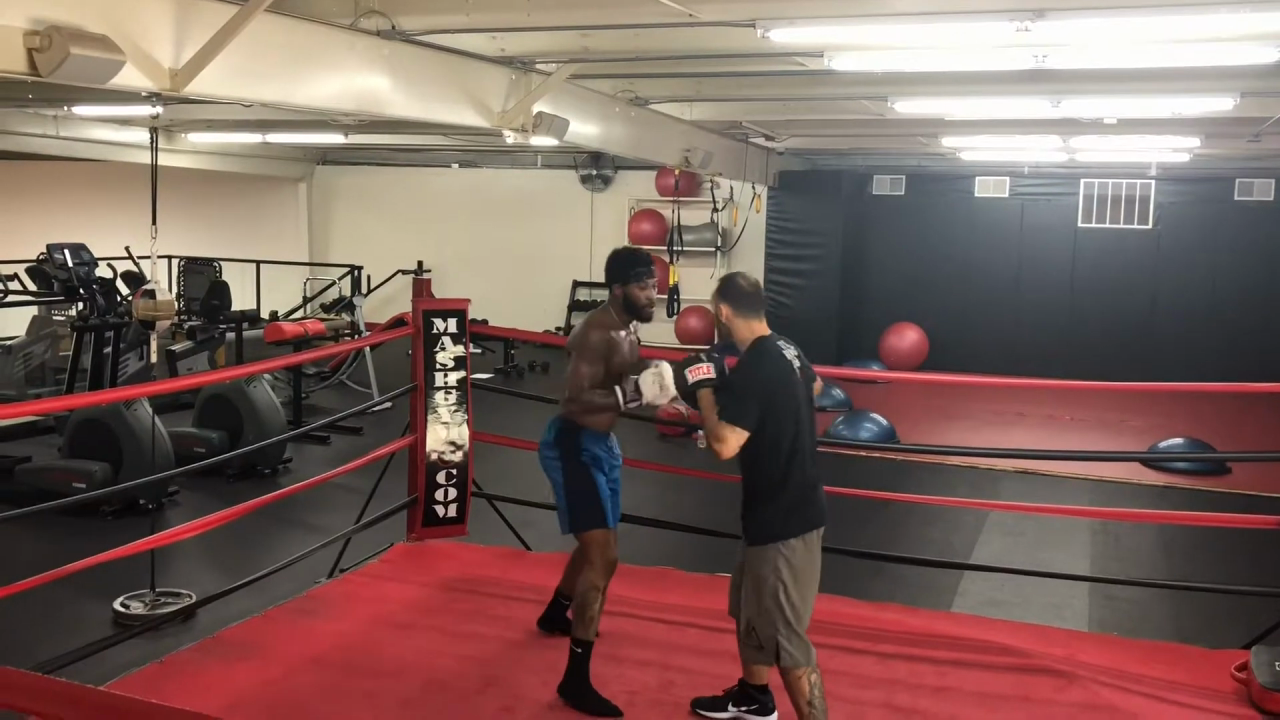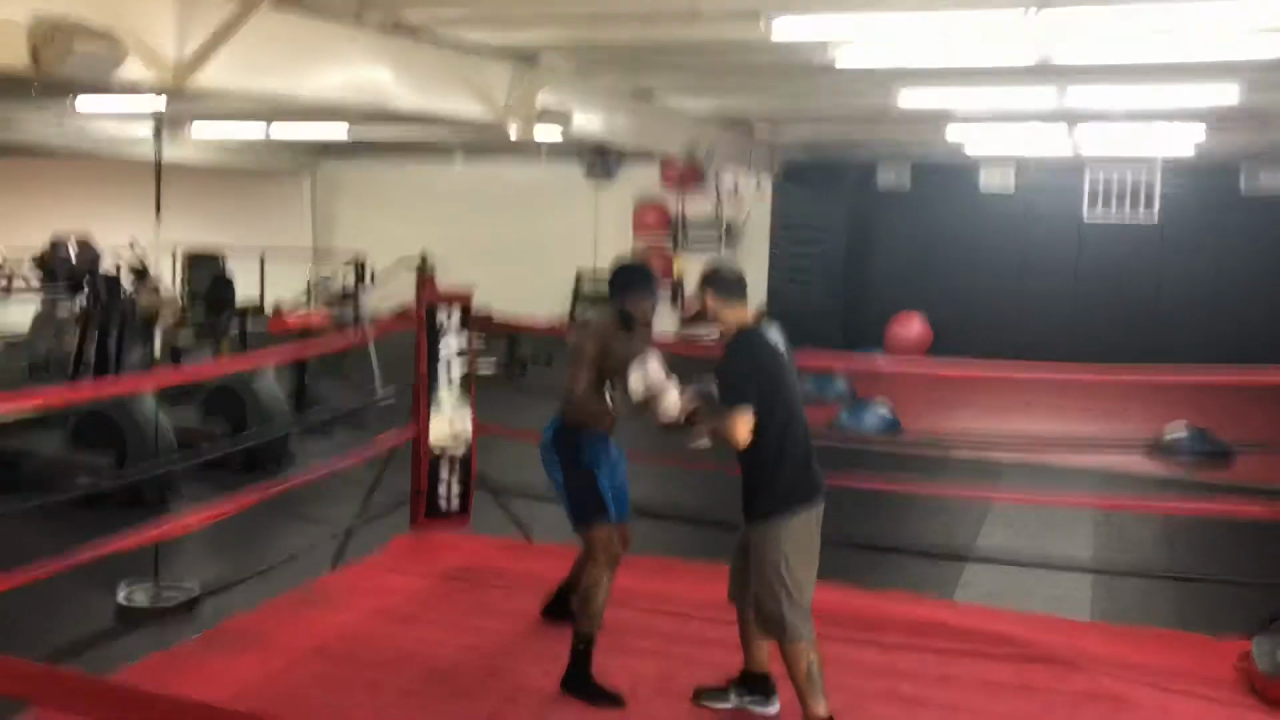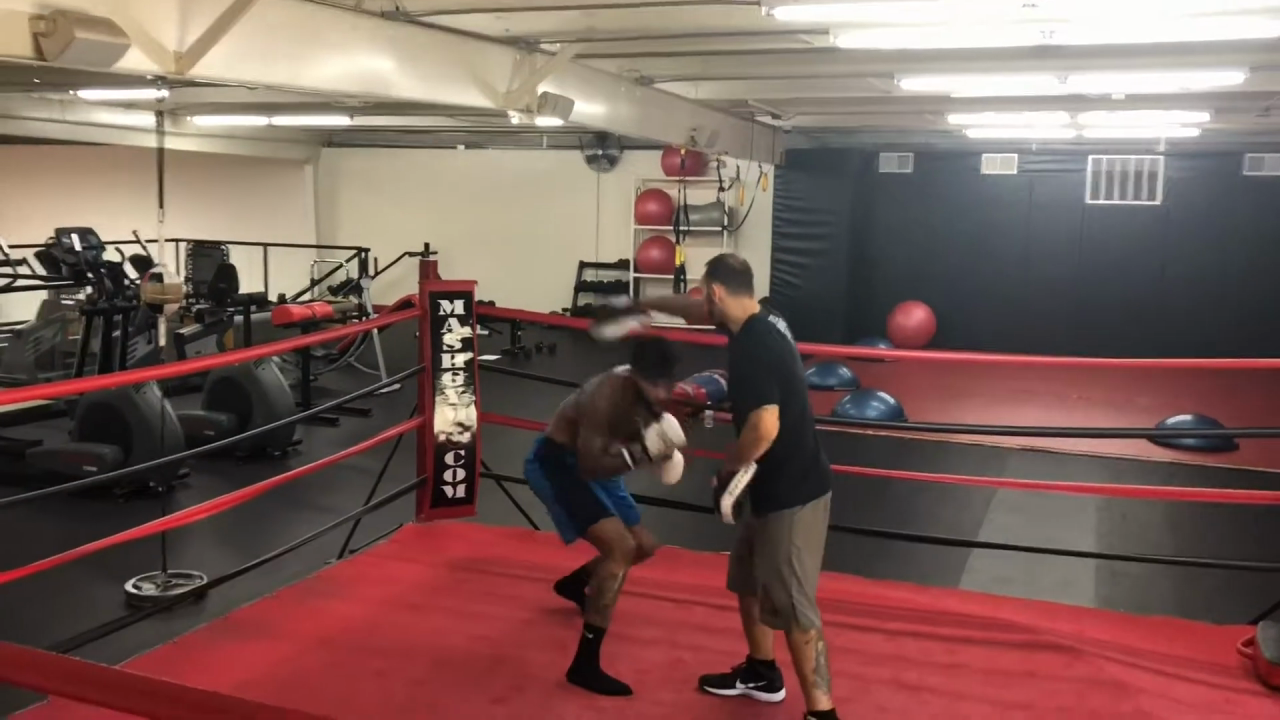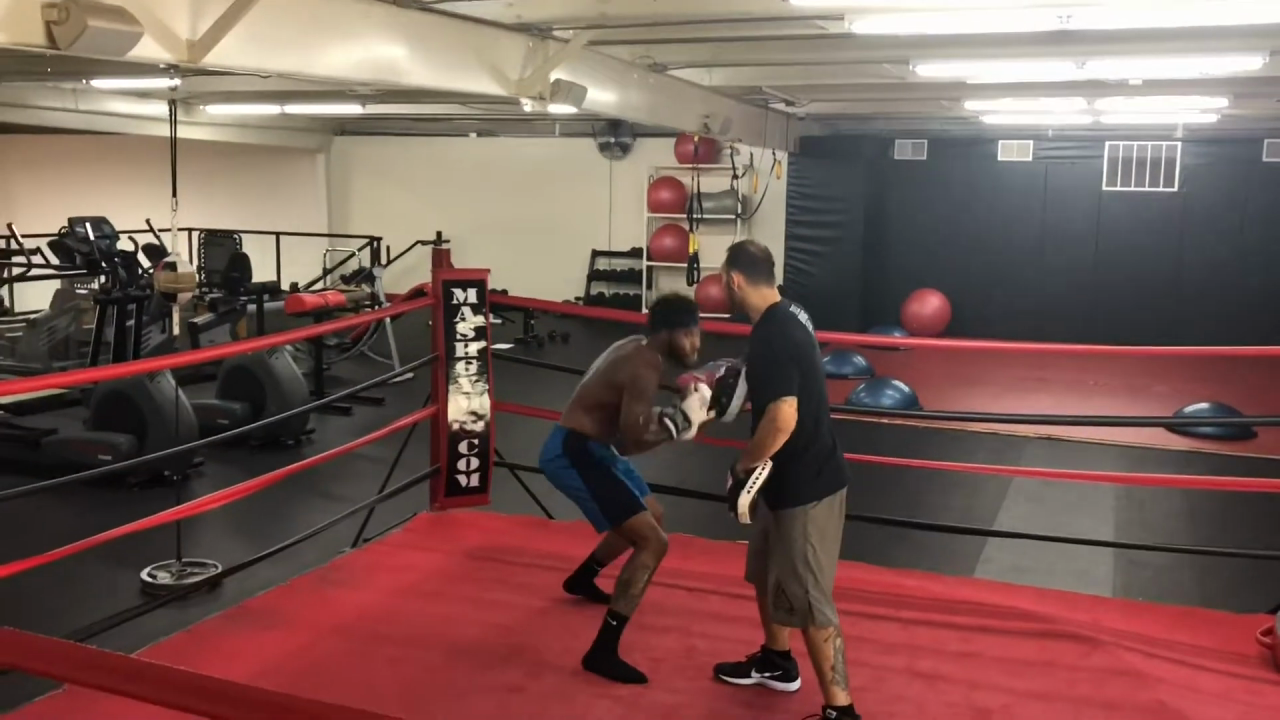
dt=0.3s
person 1, frame 1
left shoulder: (751, 369)
right shoulder: (786, 351)
left elbow: (724, 445)
right elbow: (813, 387)
left wrist: (703, 390)
left hip: (784, 520)
right hip: (794, 508)
left knee: (783, 634)
right knee: (748, 608)
person 1, frame 2
left shoulder: (740, 353)
right shoulder: (766, 333)
left elbow: (738, 432)
left wrist: (704, 419)
left hip: (785, 499)
right hip: (779, 490)
left knee: (786, 612)
right knee: (748, 590)
person 1, frame 3
left shoulder: (752, 346)
right shoulder: (763, 321)
left elbow: (765, 427)
right elbow: (701, 309)
left wrist: (730, 470)
right wrist: (648, 304)
left hip: (793, 491)
right hip: (780, 484)
left knee: (791, 603)
right knee: (747, 578)
right ankle: (760, 671)
person 1, frame 4
left shoulder: (771, 336)
right shoulder: (787, 316)
left elbow: (783, 419)
left wrist: (745, 466)
left hip: (807, 485)
right hip: (794, 477)
left knee: (808, 599)
right knee: (766, 572)
right ankle: (776, 662)
person 2, frame 1
left shoulder: (629, 329)
right shoulder: (596, 332)
right elbow: (576, 400)
left wrist: (650, 387)
right wrist: (634, 390)
left hip: (601, 443)
right hip: (574, 446)
left knee: (597, 545)
right knee: (604, 557)
left ankle: (555, 614)
right ankle: (576, 680)
person 2, frame 2
left shoulder: (640, 334)
right shoulder: (591, 337)
right elbow: (577, 408)
right wrist: (624, 389)
left hip: (605, 444)
right hip: (573, 446)
left knee: (613, 543)
right knee: (605, 551)
left ankle: (561, 604)
right ankle: (577, 672)
person 2, frame 3
left shoulder: (649, 393)
right shoulder: (606, 396)
right elbow: (591, 468)
left wrist: (662, 451)
right wrist: (644, 449)
left hip: (593, 465)
right hip: (557, 464)
left knee: (644, 546)
right knee: (620, 547)
left ankle: (573, 584)
right ankle: (585, 665)
person 2, frame 4
left shoulder: (640, 351)
right shoulder: (643, 368)
right elbow: (632, 441)
left wrist: (669, 416)
right wrist: (684, 419)
left hip: (590, 447)
right hip: (576, 454)
left knee: (650, 516)
right knee: (653, 542)
left ankle: (582, 578)
right ankle: (602, 653)
